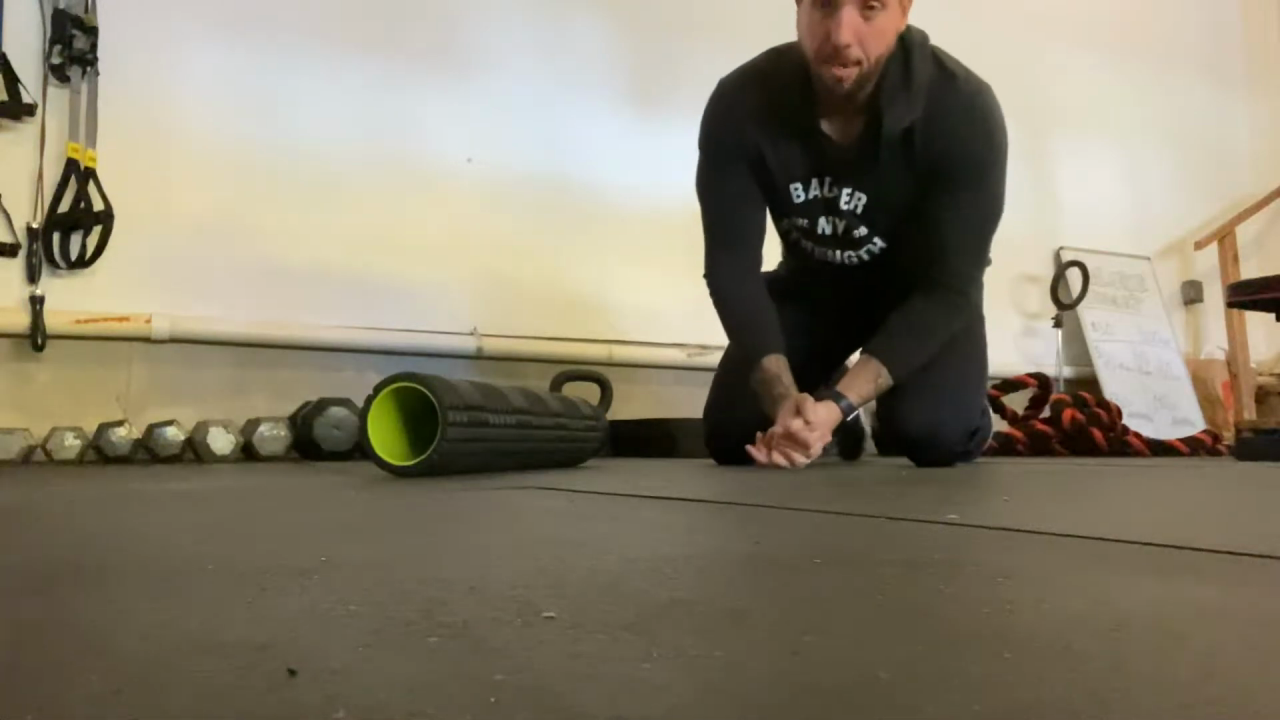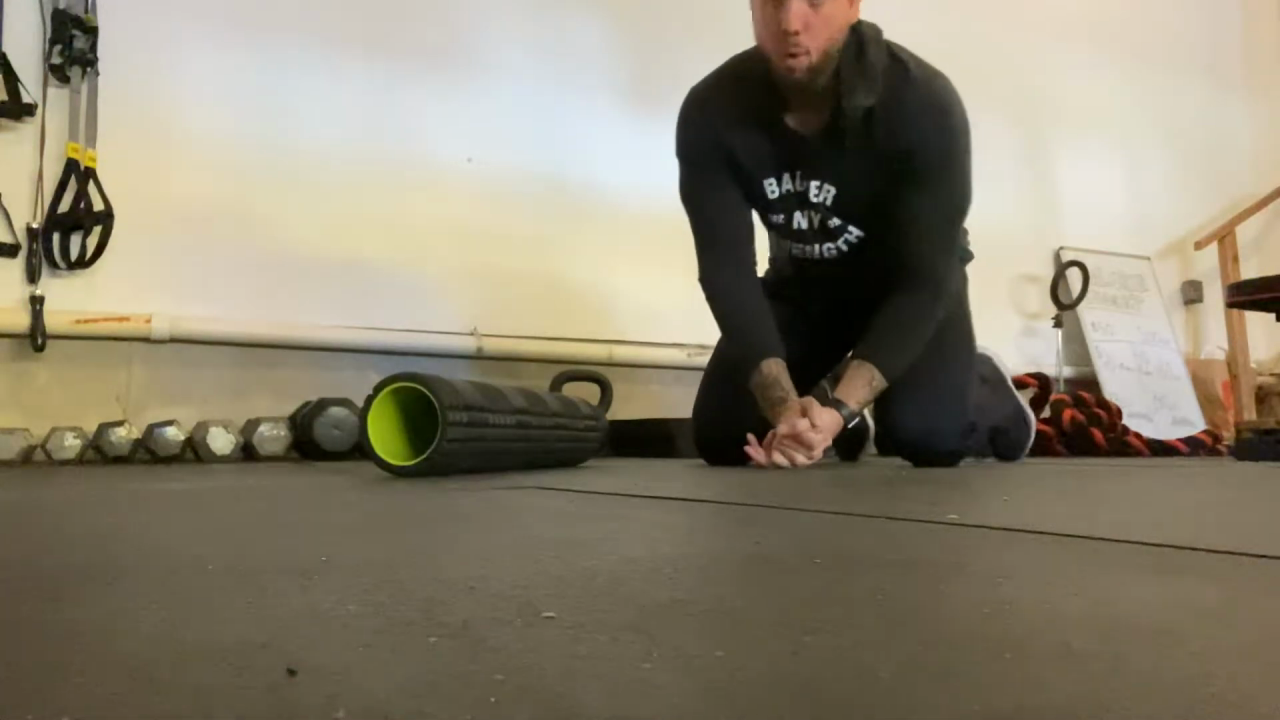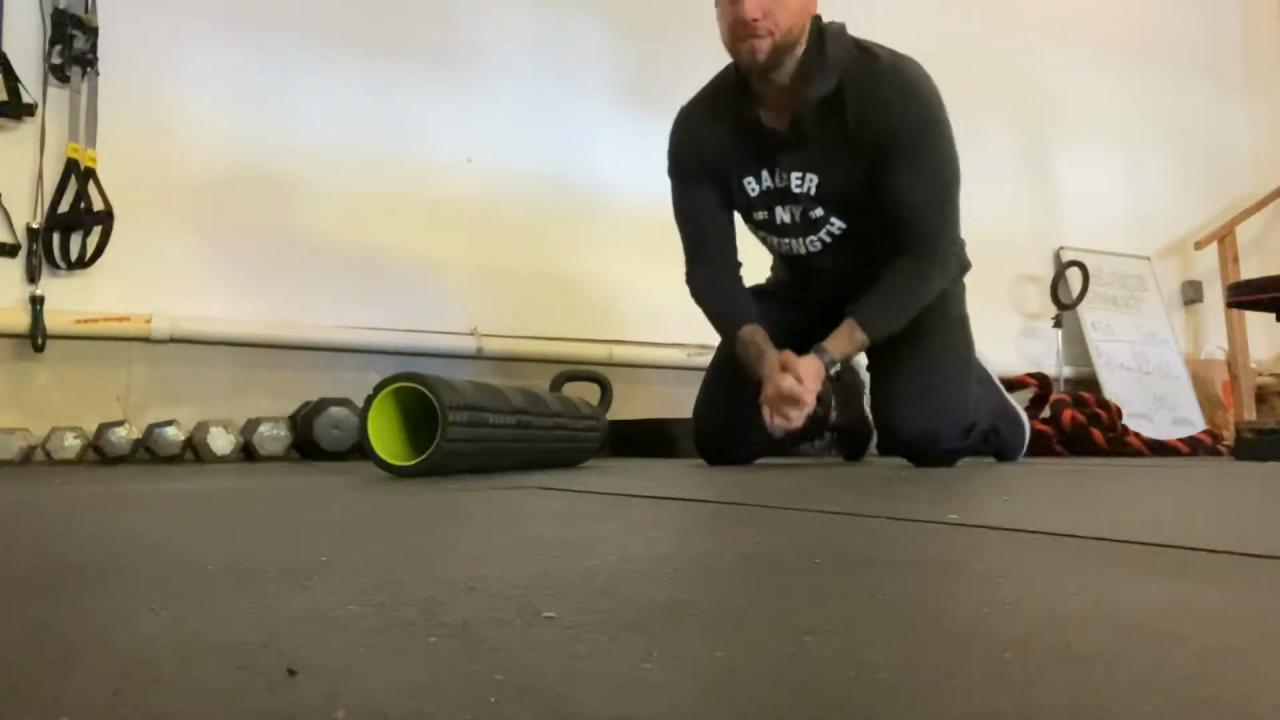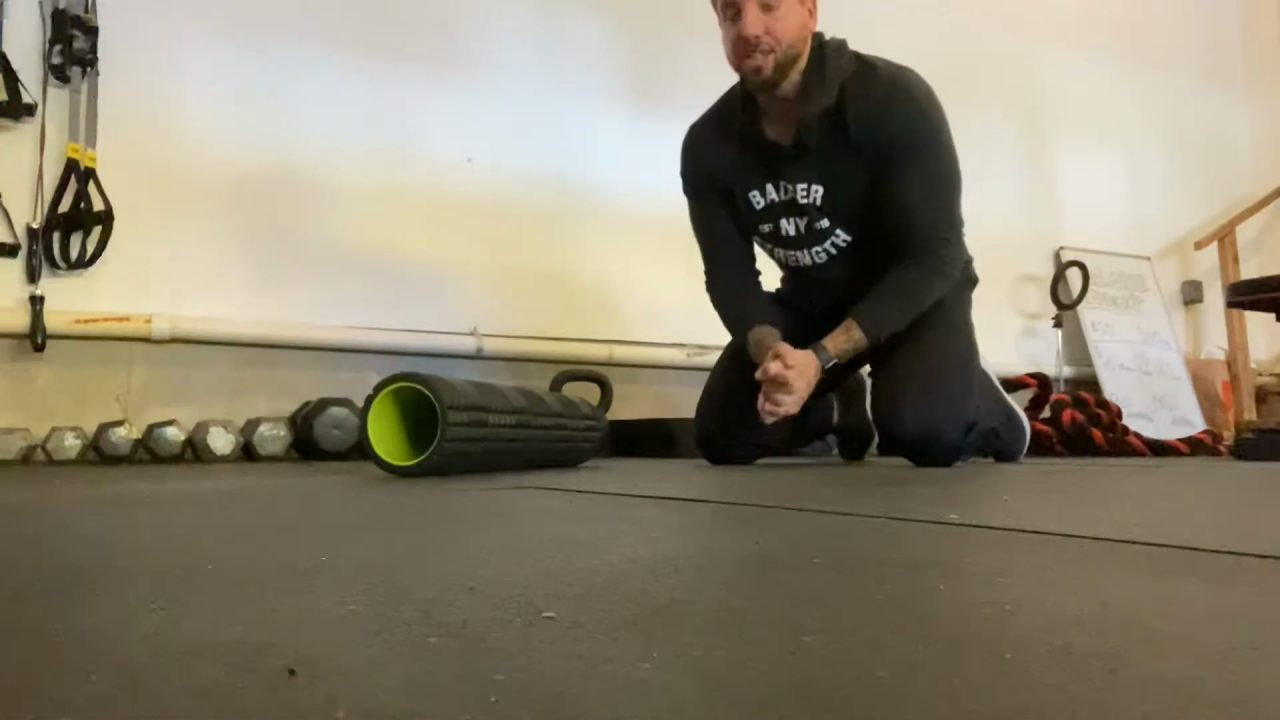
dt=0.3s
person 1, frame 1
left shoulder: (963, 111)
right shoulder: (740, 104)
left elbow: (945, 288)
right elbow: (733, 265)
left wrist: (838, 406)
right wrist: (784, 401)
left hip: (922, 286)
right hip: (809, 281)
left knee: (933, 434)
right knee: (730, 436)
right ankle: (834, 395)
person 1, frame 2
left shoulder: (922, 102)
right shoulder: (711, 111)
left elbow: (924, 283)
right elbow: (726, 268)
left wrist: (837, 412)
right wrist: (783, 405)
left hip: (908, 284)
right hip: (800, 283)
left knee: (928, 435)
right knee: (721, 437)
left ankle: (983, 394)
right ankle: (824, 392)
person 1, frame 3
left shoulder: (893, 89)
right shoulder: (699, 127)
left elbow: (928, 255)
right elbow: (709, 269)
left wrist: (823, 360)
right wrist: (767, 365)
left hip: (910, 286)
right hip: (801, 290)
left knee: (924, 433)
right knee: (720, 436)
left ankle: (978, 402)
right ankle: (837, 402)
person 1, frame 4
left shoulder: (894, 99)
right shoulder: (708, 145)
left elbow: (933, 258)
right elbow: (730, 276)
left wrist: (821, 358)
right wrist: (771, 355)
left hip: (918, 294)
right hip: (809, 301)
left knee: (926, 432)
right knee: (722, 436)
left ankle: (981, 406)
right ankle: (840, 405)
